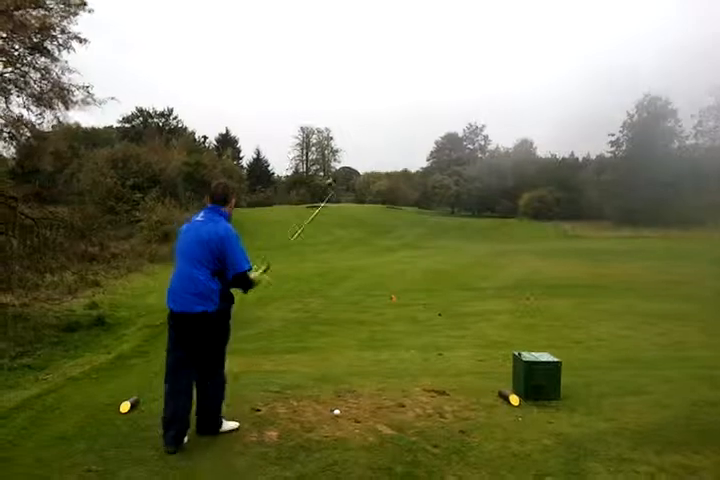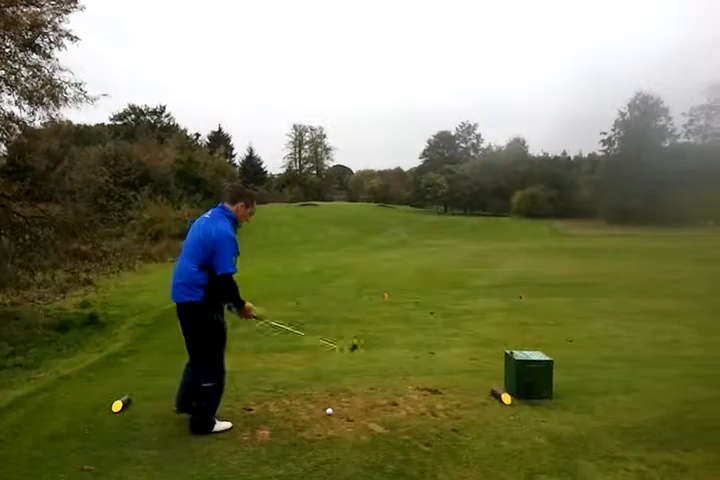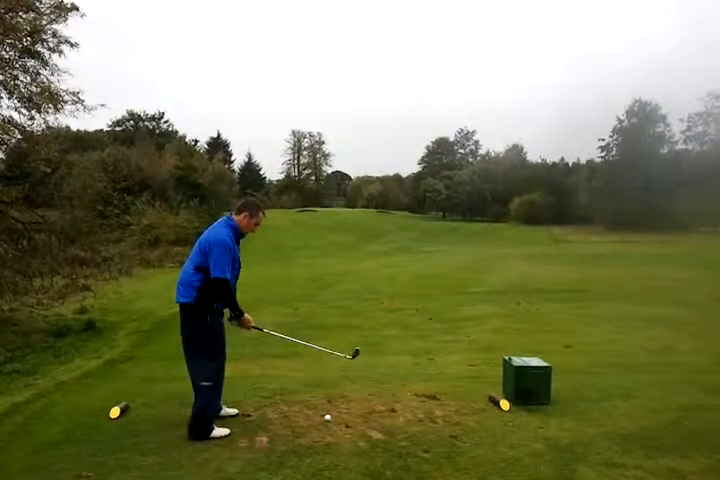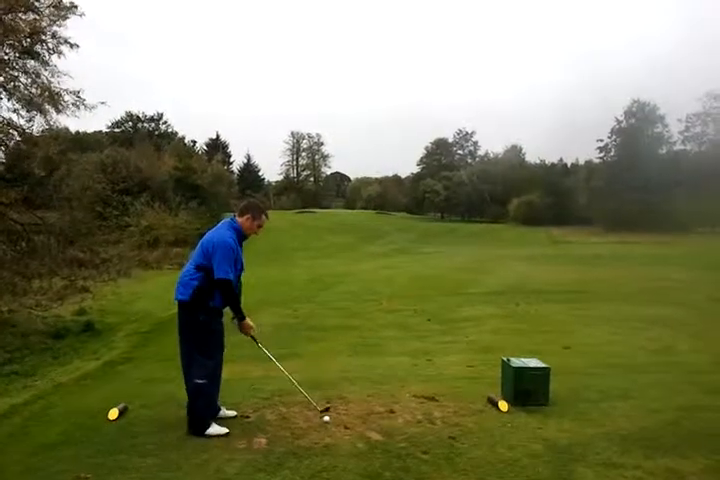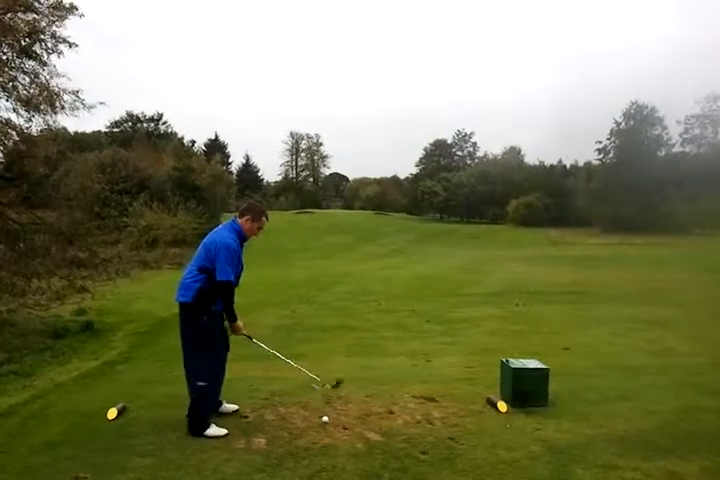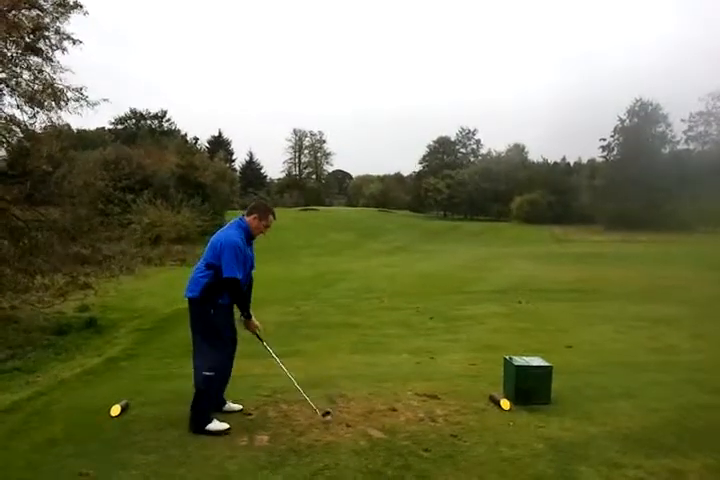
dt=0.4s
person 1, frame 1
left shoulder: (187, 227)
right shoulder: (225, 232)
right elbow: (240, 279)
left wrist: (226, 280)
right wrist: (251, 281)
left hip: (179, 307)
right hip: (209, 310)
left knee: (178, 371)
right knee: (211, 371)
left ankle: (173, 435)
right ankle: (209, 422)
person 1, frame 2
left shoulder: (205, 220)
right shoulder: (224, 232)
right elbow: (225, 279)
left wrist: (229, 300)
right wrist: (240, 305)
left hip: (187, 296)
right hip: (202, 302)
left knee: (199, 354)
right knee: (210, 361)
left ankle: (186, 401)
right ankle: (203, 421)
person 1, frame 3
left shoulder: (224, 231)
right shoulder: (223, 239)
left elbow: (222, 280)
right elbow: (221, 283)
left wrist: (233, 310)
right wrist: (239, 314)
left hip: (202, 302)
right hip: (199, 305)
left knee: (214, 357)
right knee: (207, 361)
left ankle: (211, 406)
right ankle: (201, 425)
person 1, frame 4
left shoulder: (230, 234)
right shoulder: (225, 240)
left elbow: (231, 281)
right elbow: (225, 284)
left wrist: (238, 314)
right wrist: (241, 318)
left hip: (206, 302)
right hip: (196, 303)
left knee: (212, 357)
right knee: (204, 360)
left ankle: (210, 407)
right ankle: (200, 421)
person 1, frame 5
left shoulder: (230, 235)
right shoulder: (227, 241)
left elbow: (225, 283)
right elbow: (223, 285)
left wrist: (229, 316)
right wrist: (233, 319)
left hip: (206, 303)
right hip: (197, 304)
left knee: (218, 351)
right knee: (203, 360)
left ankle: (212, 402)
right ankle: (198, 422)
person 1, frame 6
left shoulder: (243, 236)
right shoulder: (232, 240)
left elbow: (245, 278)
right elbow: (232, 283)
left wrist: (246, 311)
right wrist: (247, 316)
left hip: (219, 299)
right hip: (206, 300)
left knee: (227, 348)
right knee: (212, 355)
left ankle: (215, 400)
right ankle: (201, 417)
